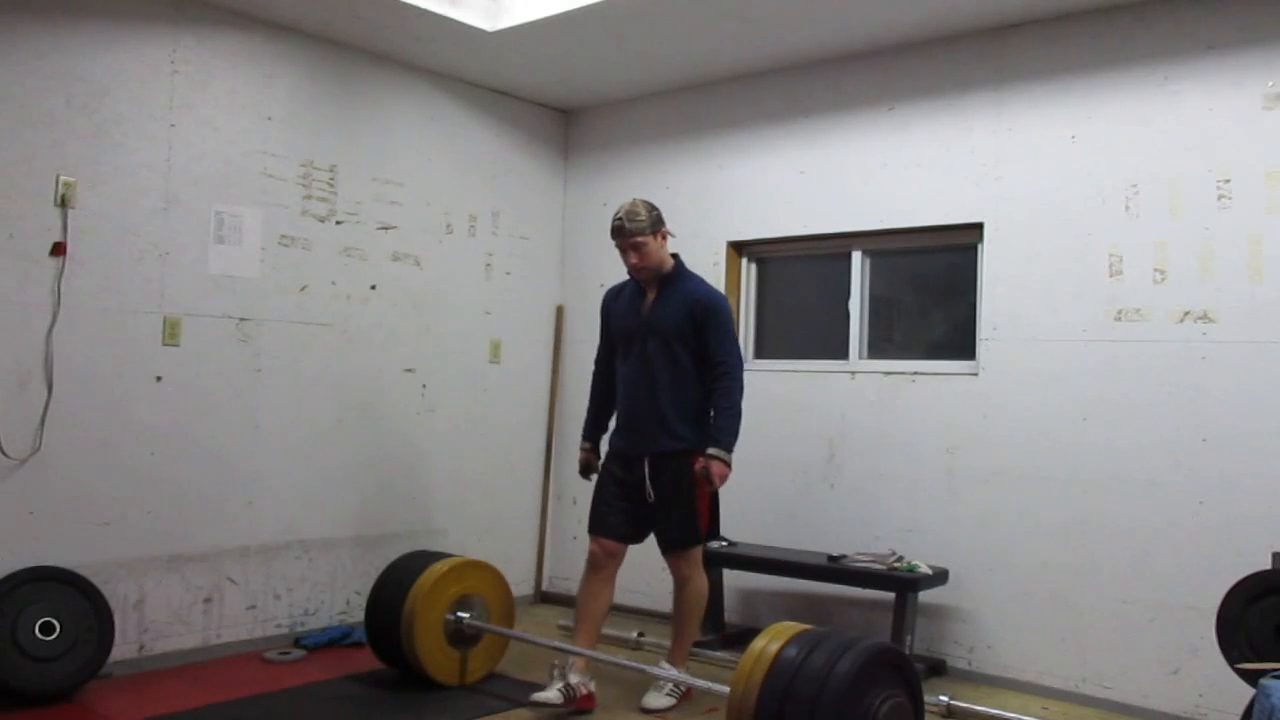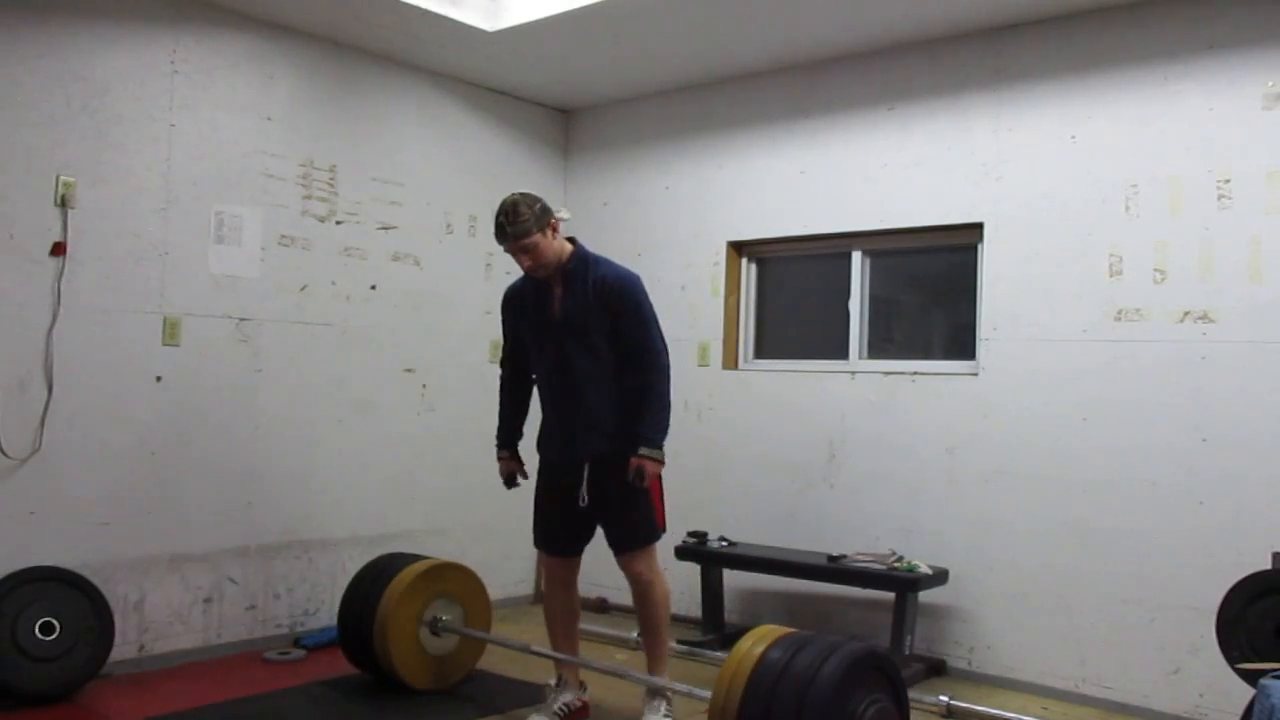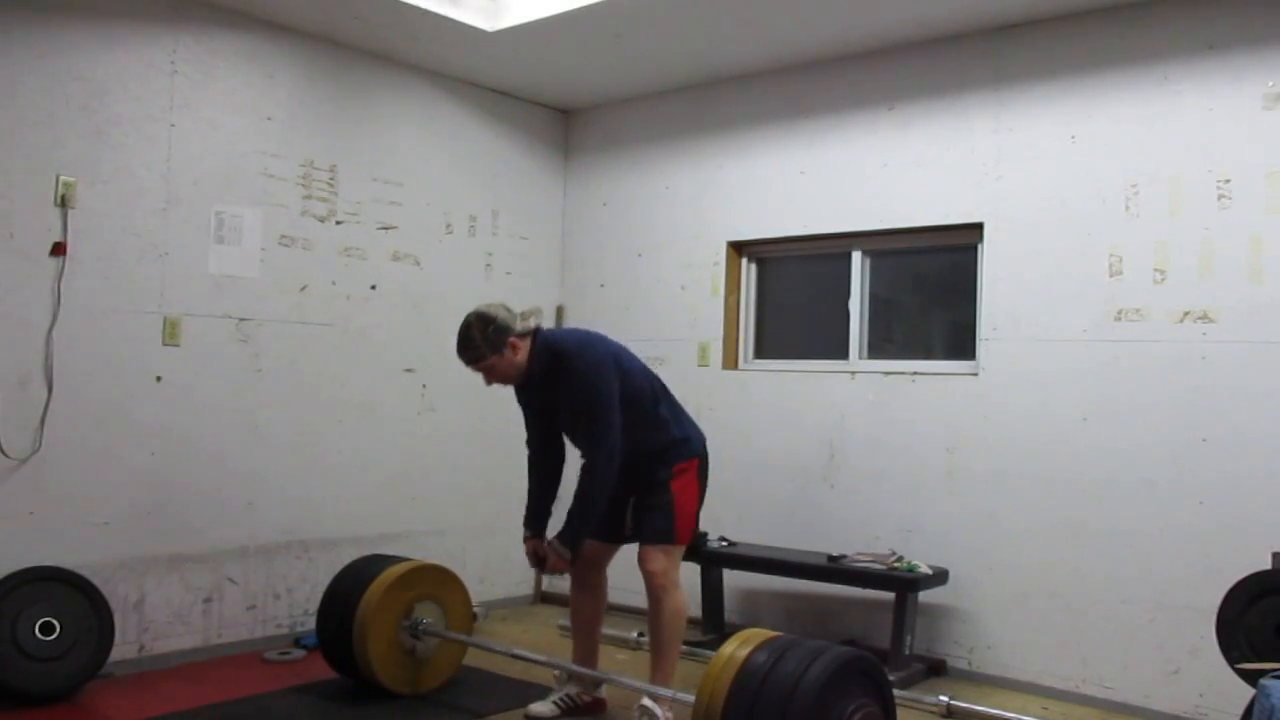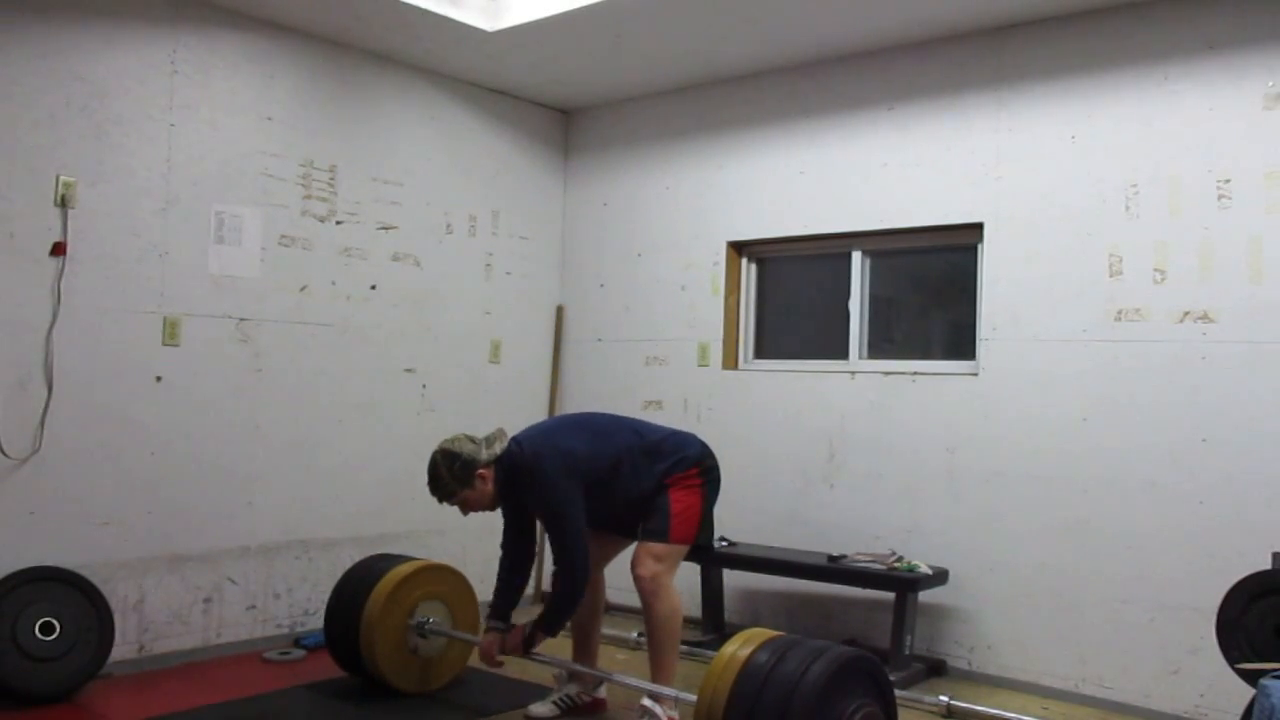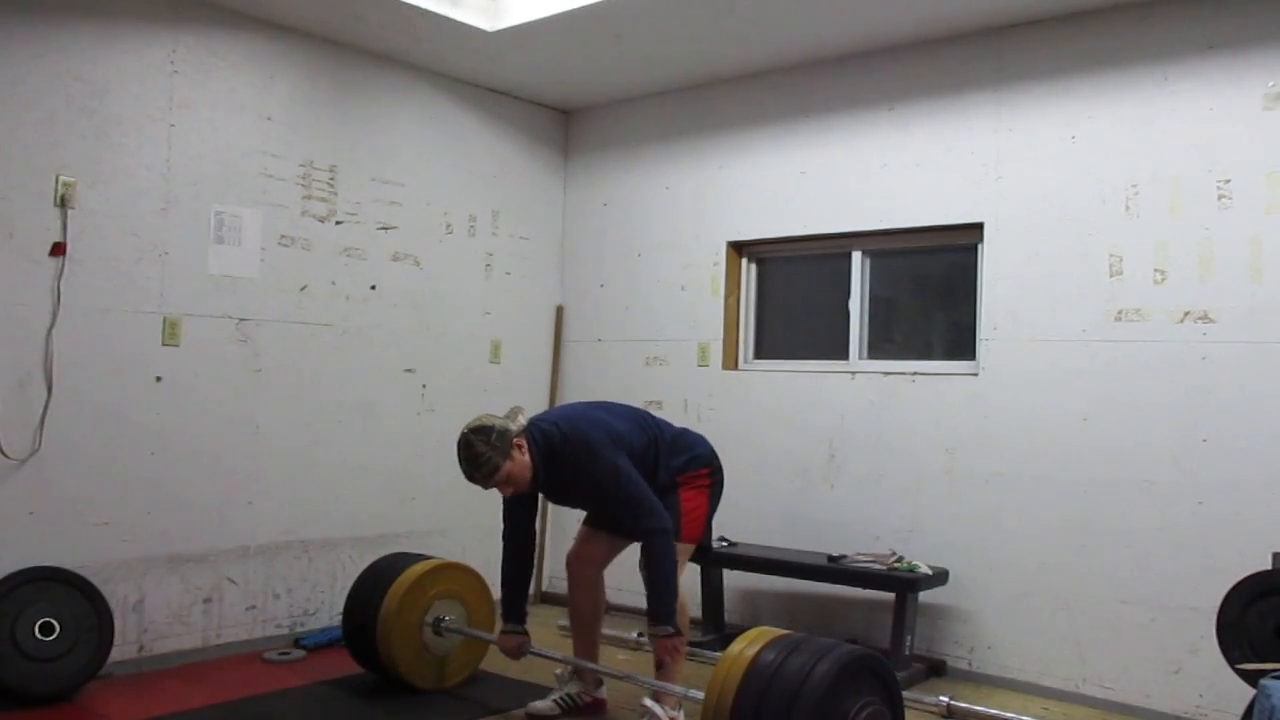
dt=1s
person 1, frame 1
left shoulder: (703, 300)
right shoulder: (616, 300)
left elbow: (727, 377)
left wrist: (719, 448)
right wrist: (590, 438)
left hip: (680, 455)
right hip: (625, 452)
left knee: (685, 563)
right knee: (601, 553)
left ankle: (676, 671)
right ankle: (576, 676)
person 1, frame 2
left shoulder: (616, 284)
right shoulder: (518, 298)
left elbow: (652, 366)
right elbow: (515, 374)
left wrist: (650, 446)
right wrist: (506, 443)
left hip: (620, 452)
right hip: (559, 453)
left knee: (639, 565)
right knee: (556, 567)
person 1, frame 3
left shoulder: (583, 360)
right shoulder: (530, 375)
left elbow: (601, 456)
right elbow: (544, 451)
left wrist: (568, 539)
right wrist: (534, 528)
left hip: (674, 456)
right hip: (617, 467)
left knee: (657, 567)
right knee: (585, 562)
right ankle: (583, 686)
person 1, frame 4
left shoulder: (543, 472)
right shoulder: (513, 469)
left elbow: (572, 565)
right elbow: (519, 554)
left wrist: (535, 632)
right wrist: (496, 624)
left hip: (682, 471)
right hip: (638, 480)
left knee: (648, 573)
right knee: (585, 563)
right ankle: (585, 686)
person 1, frame 5
left shoulder: (584, 447)
right shoulder: (523, 459)
left elbow: (656, 526)
right elbow: (518, 541)
left wrist: (664, 624)
right wrist: (513, 623)
left hip: (688, 472)
right hip: (636, 479)
left knee: (660, 573)
right knee: (581, 561)
right ankle: (586, 686)
